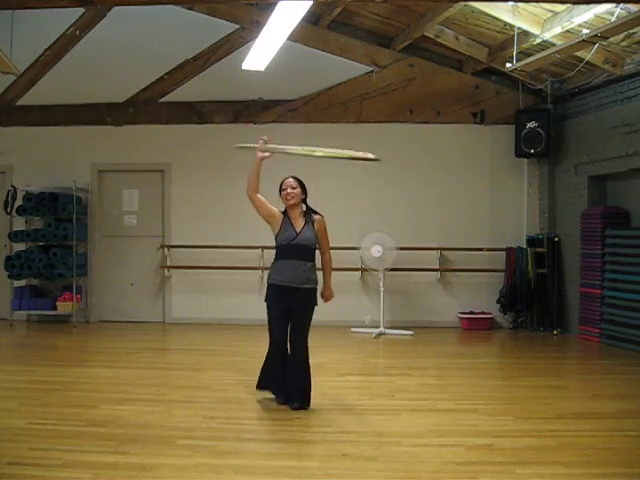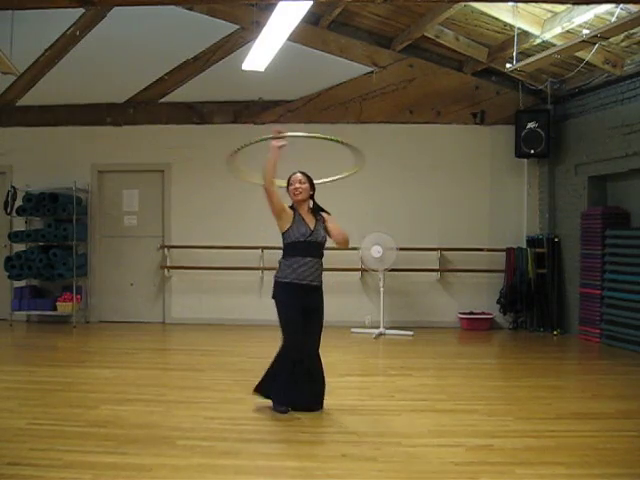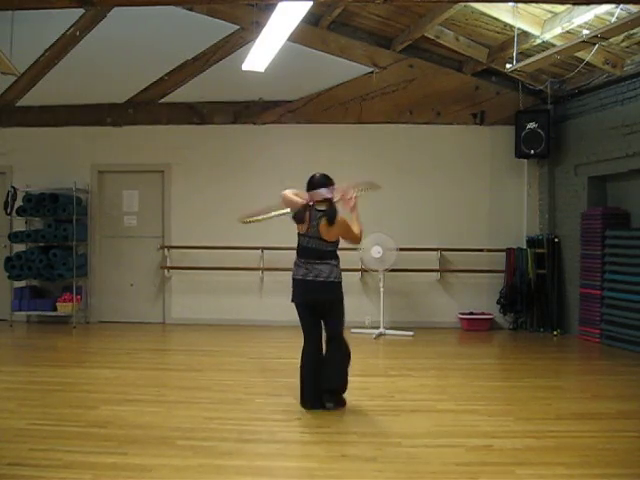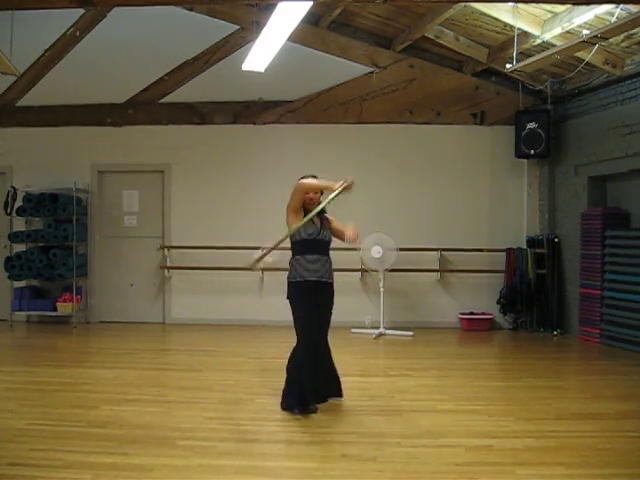
dt=1s
person 1, frame 1
left shoulder: (316, 220)
right shoulder: (277, 219)
left elbow: (326, 253)
right elbow: (252, 193)
left wrist: (327, 284)
right wrist: (259, 160)
left hip: (305, 291)
right hip: (278, 289)
left knee: (299, 343)
right knee: (277, 340)
left ankle: (298, 395)
right ankle: (279, 387)
person 1, frame 2
left shoulder: (323, 217)
right shoulder: (285, 214)
left elbow: (342, 241)
right elbow: (268, 185)
left wrist: (341, 236)
right wrist: (274, 151)
left hip: (314, 290)
right hip: (288, 287)
left knee: (311, 347)
right knee: (293, 342)
left ankle: (306, 398)
right ankle: (279, 394)
person 1, frame 3
left shoulder: (302, 213)
right shoulder: (338, 221)
left elbow: (286, 194)
right elbow: (357, 238)
left wrist: (309, 197)
right wrist: (353, 210)
left hip: (302, 286)
right hip: (328, 287)
left knee: (311, 340)
right knee: (335, 339)
left ankle: (312, 397)
right ankle: (332, 392)
person 1, frame 4
left shoulder: (327, 220)
right shoulder: (294, 213)
left elbow: (344, 232)
right elbow: (302, 185)
left wrist: (351, 231)
right wrist: (334, 185)
left hip: (324, 286)
right hip: (300, 286)
left knee: (319, 340)
right knee: (306, 340)
left ankle: (322, 389)
right ankle: (295, 399)
